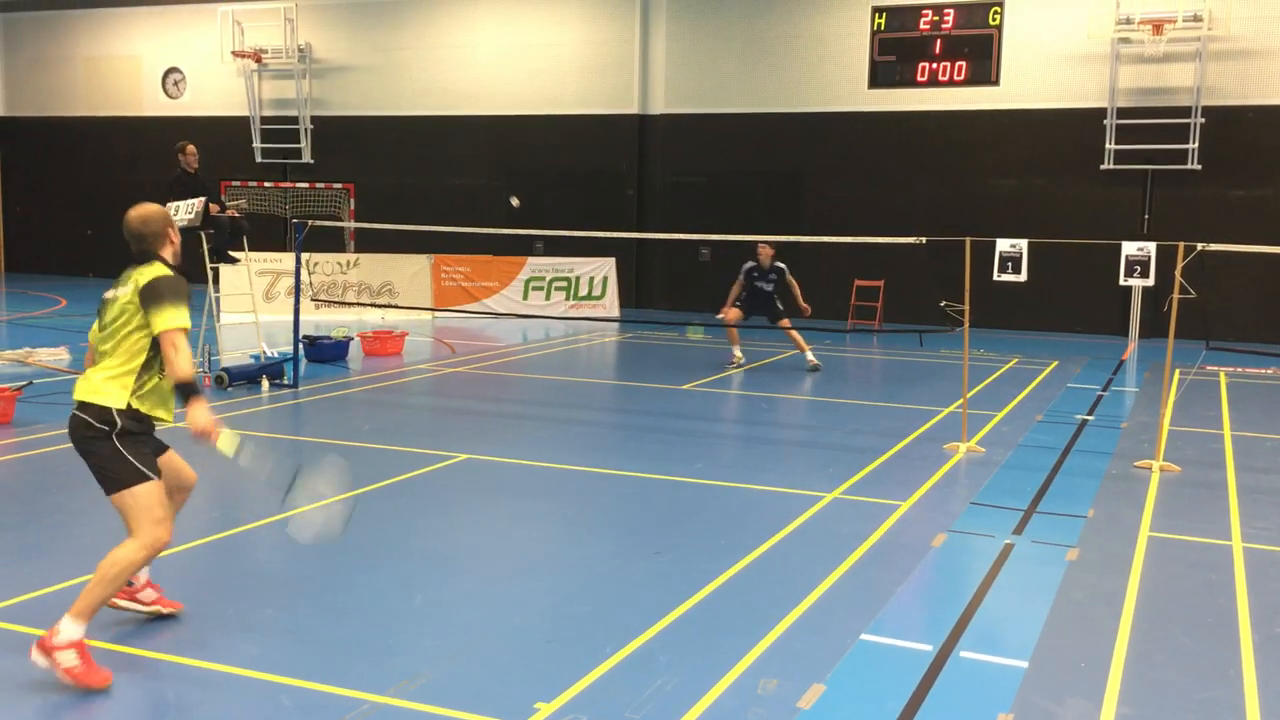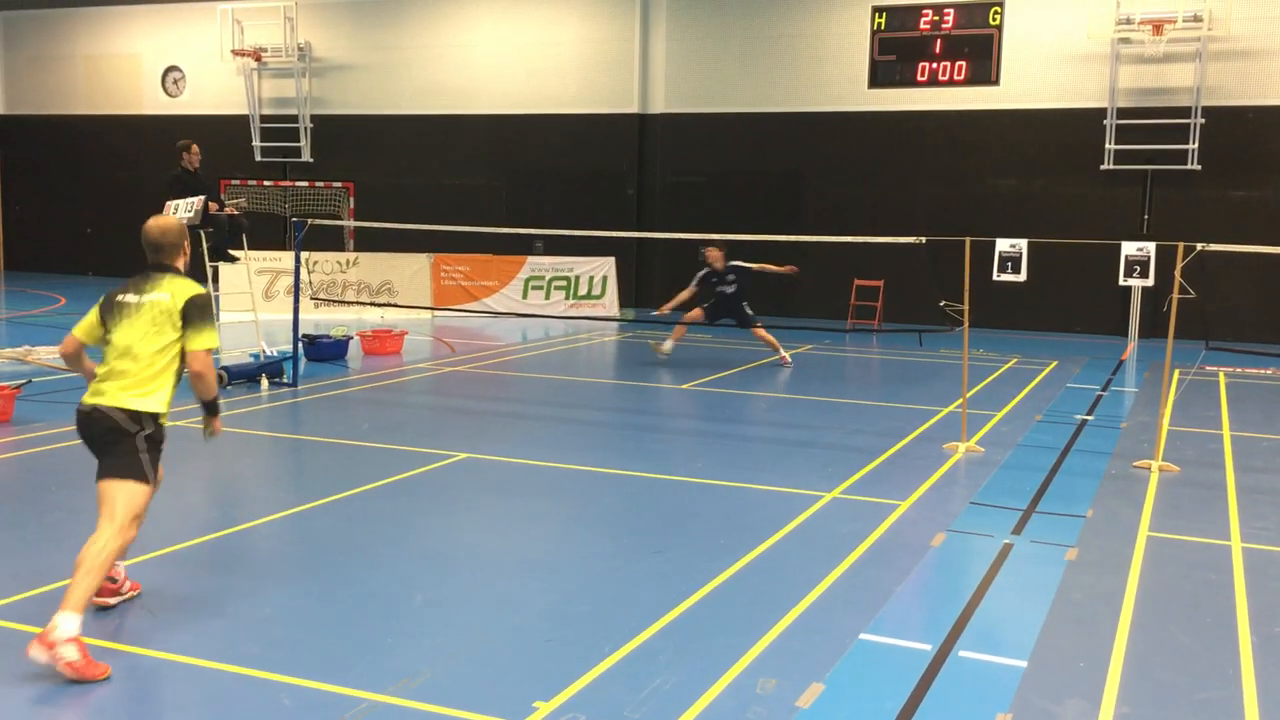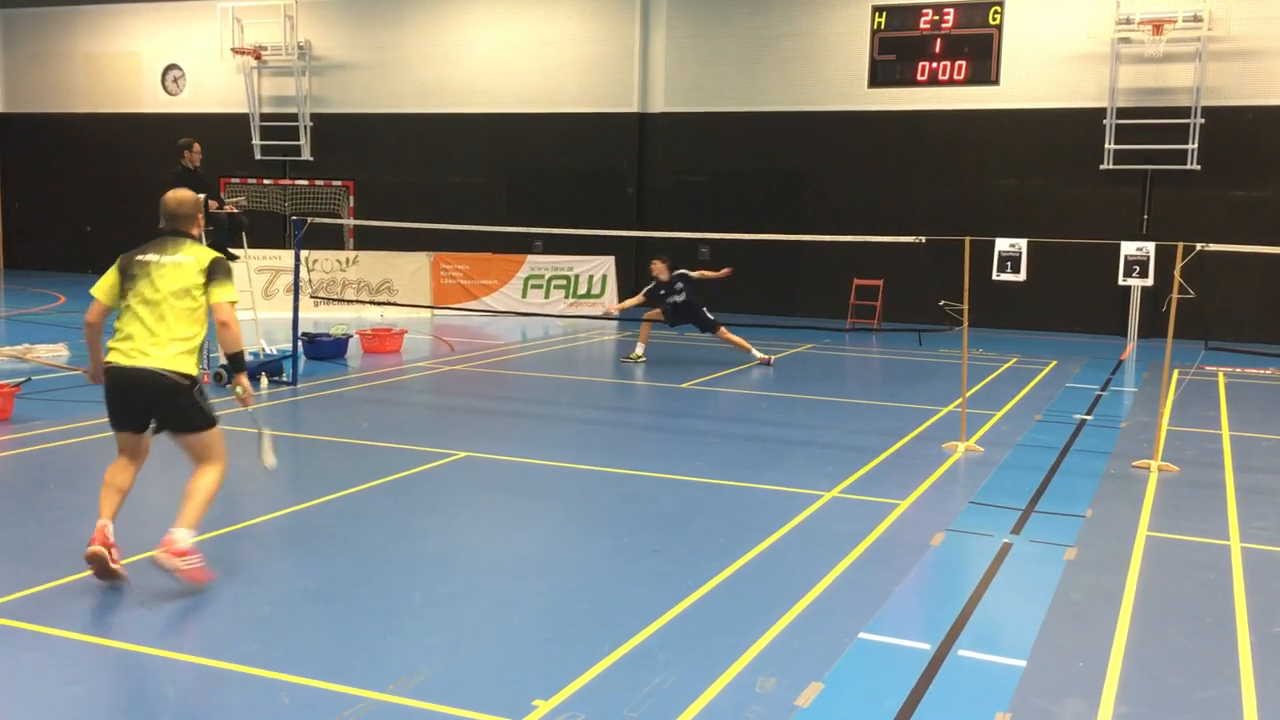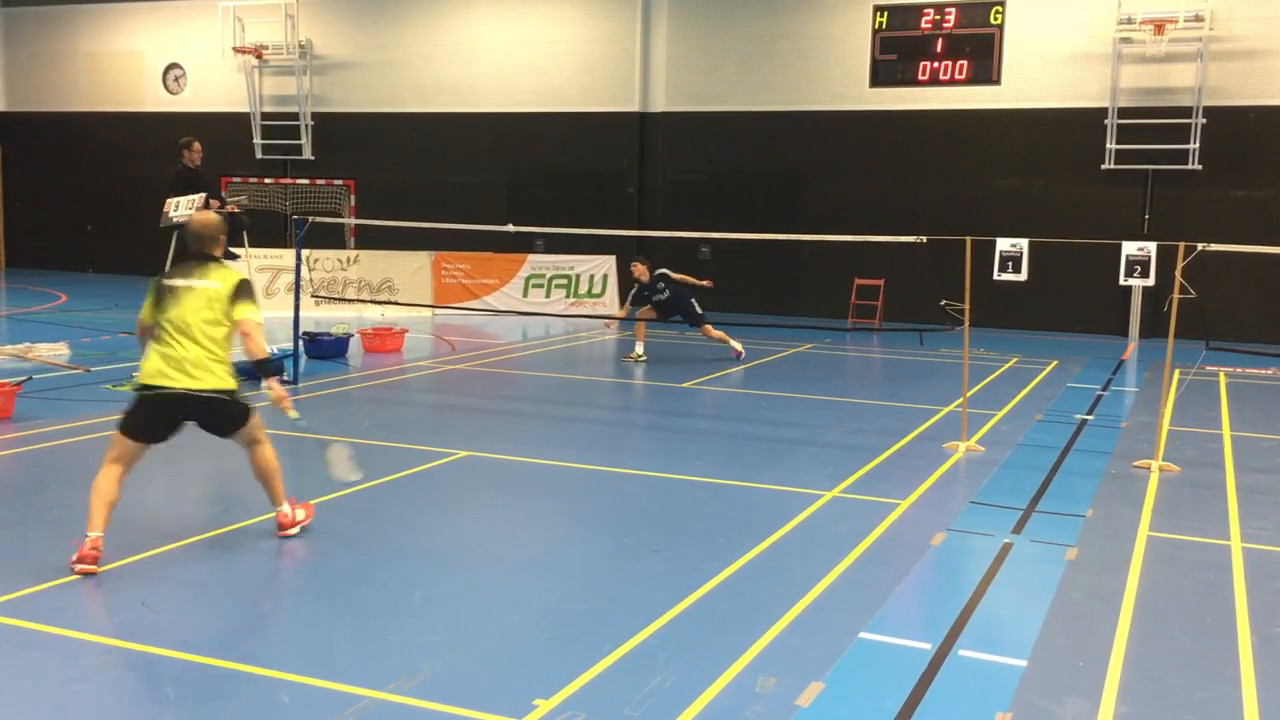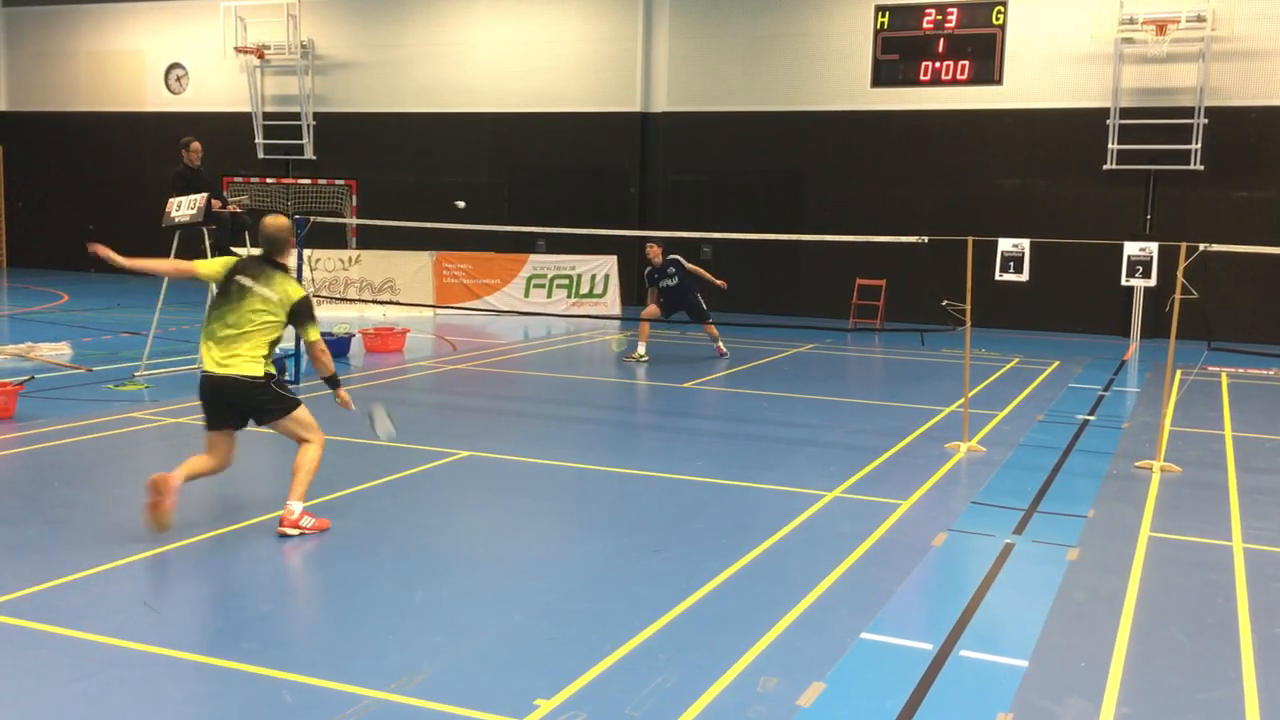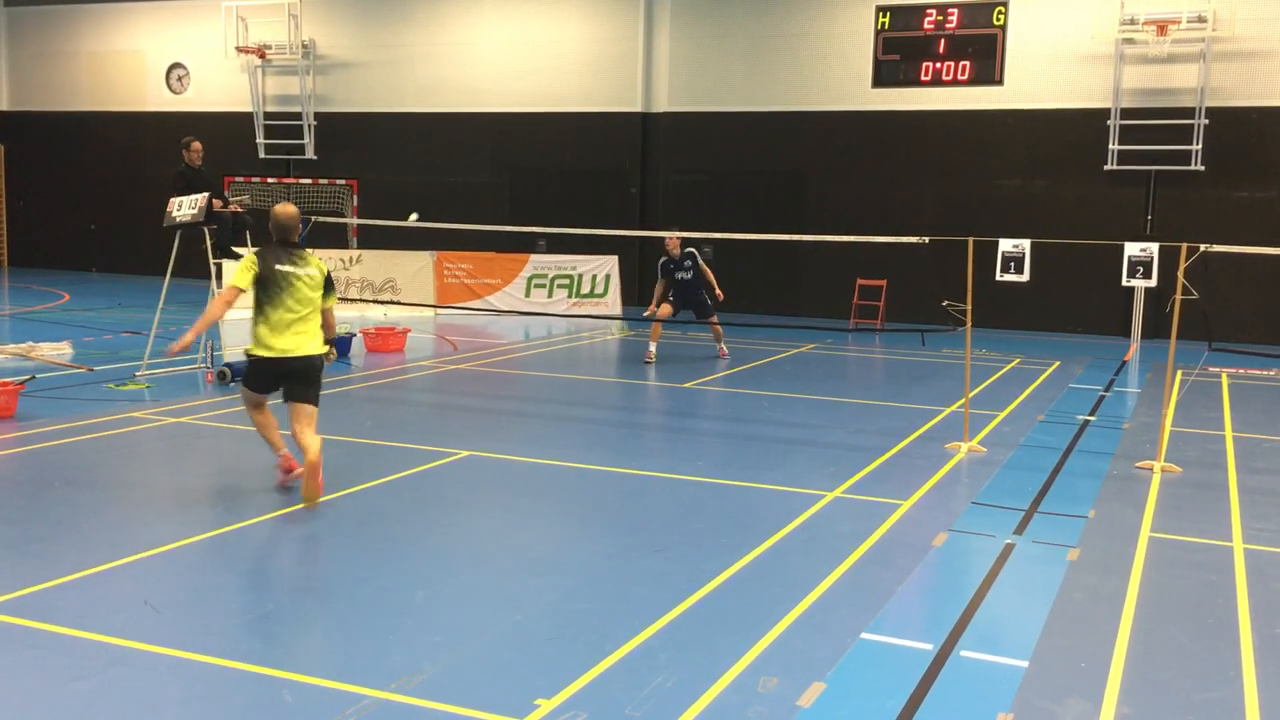
dt=0.2s
person 1, frame 1
left shoulder: (121, 284)
right shoulder: (165, 282)
right elbow: (174, 346)
right wrist: (195, 402)
left hip: (108, 415)
right hip: (110, 421)
left knee: (180, 481)
right knee: (152, 535)
left ankle: (133, 582)
right ankle: (63, 636)
person 1, frame 2
left shoulder: (118, 294)
right shoulder: (192, 296)
left elbow: (69, 349)
right elbow: (200, 367)
right wrist: (212, 413)
left hip: (95, 410)
right hip: (129, 419)
left knee: (147, 484)
right knee: (117, 528)
left ankle: (107, 579)
right ankle: (60, 634)
person 1, frame 3
left shoulder: (132, 258)
right shoulder: (210, 260)
left elbow: (93, 317)
right elbow: (224, 319)
left wrist: (95, 359)
right wrist: (239, 372)
left hip: (120, 370)
right hip: (170, 374)
left knee: (129, 457)
right knee: (213, 463)
left ankle: (103, 534)
right ankle: (178, 543)
person 1, frame 4
left shoulder: (164, 279)
right shoulder: (234, 281)
left elbow: (143, 330)
right elbow: (249, 330)
right wrist: (270, 378)
left hip: (157, 387)
right hip: (210, 390)
left knee: (114, 465)
right knee: (257, 441)
left ankle: (92, 545)
right ankle: (285, 514)
person 1, frame 5
left shoulder: (235, 267)
right shoulder: (295, 294)
left elbow: (181, 268)
right elbow: (317, 349)
left wrist: (121, 261)
right wrist: (336, 388)
left hip: (213, 378)
right hip: (251, 378)
left knee: (217, 459)
right knee: (312, 439)
left ankle: (170, 480)
right ankle: (293, 514)
person 1, frame 6
left shoulder: (258, 259)
right shoulder: (319, 267)
left elbow: (225, 301)
right elbow: (328, 317)
left wrist: (190, 335)
right wrist: (329, 345)
left hip: (266, 356)
right hip: (306, 358)
left knee: (254, 404)
right knee: (305, 431)
left ankle: (286, 461)
right ankle: (310, 460)
